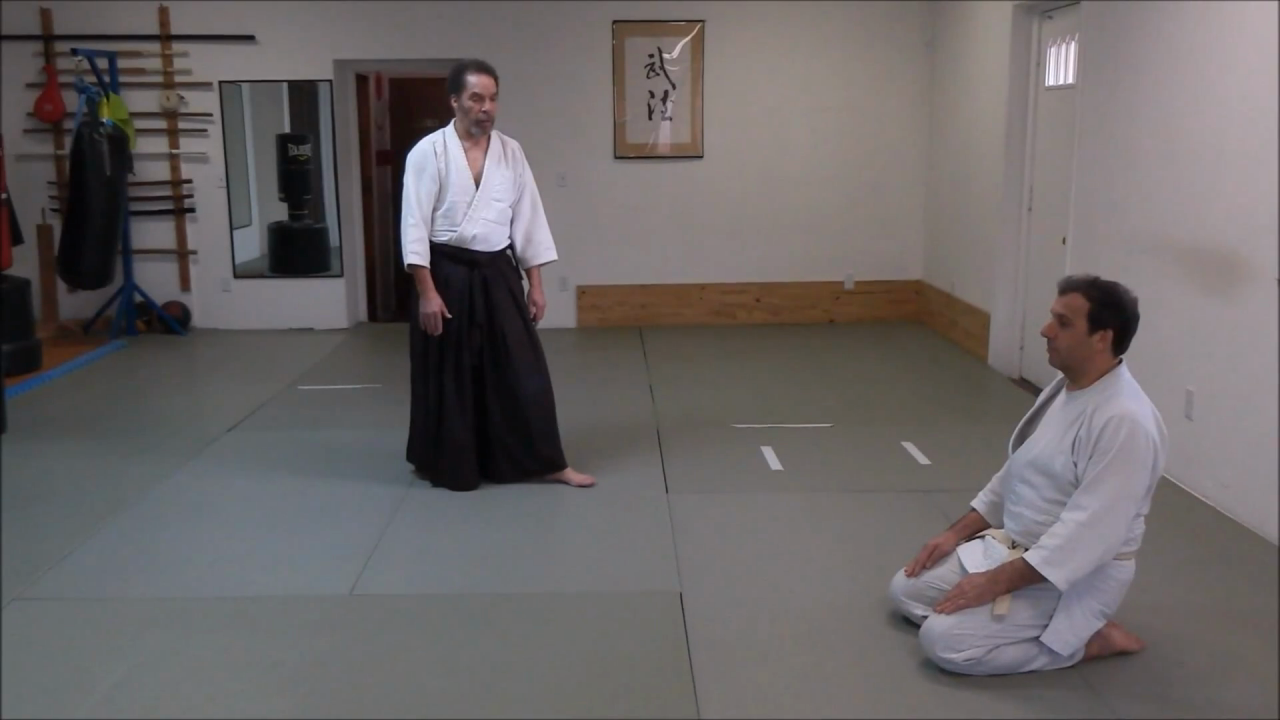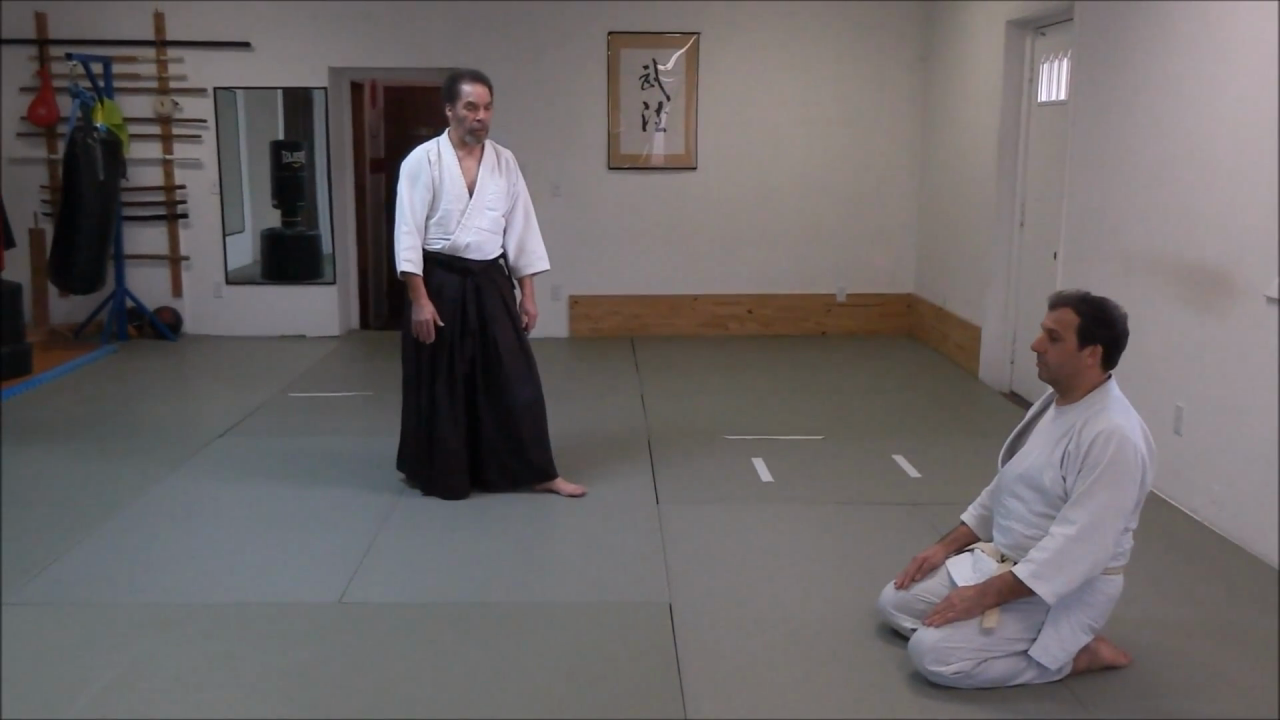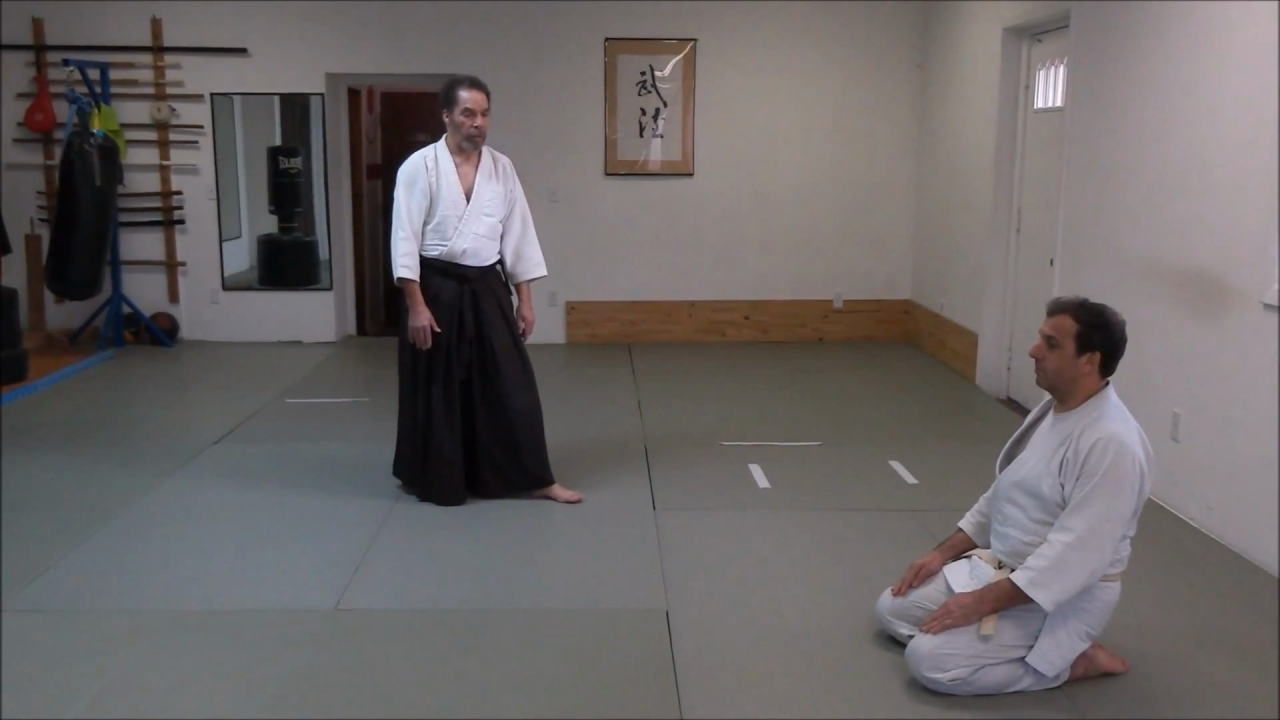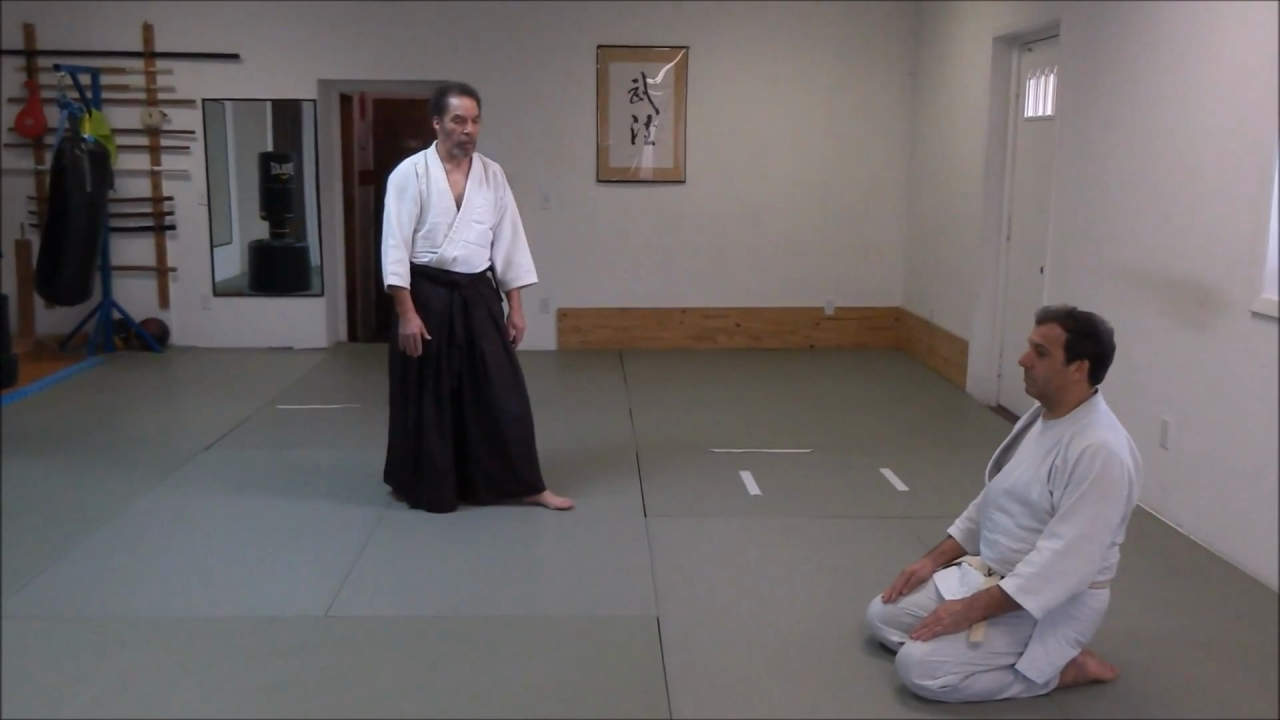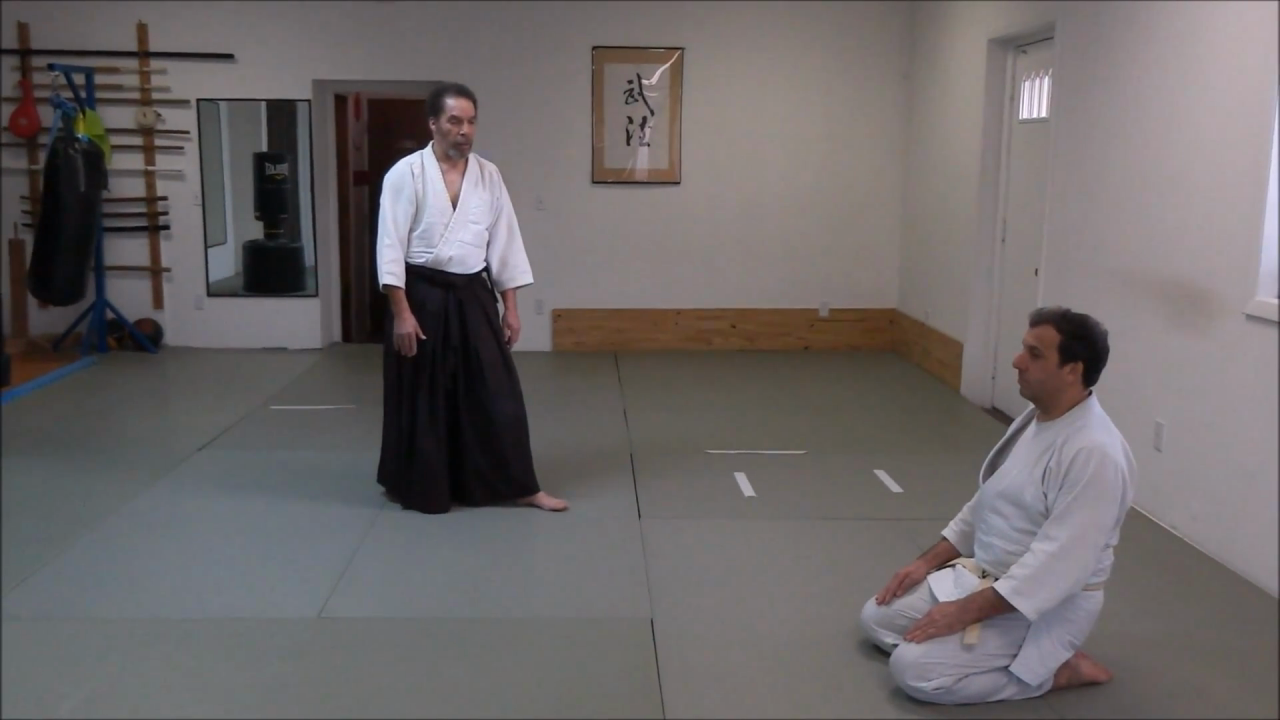
dt=1s
person 1, frame 1
left shoulder: (510, 152)
right shoulder: (429, 152)
left elbow: (527, 219)
right elbow: (415, 225)
left wrist: (535, 284)
right wrist: (427, 292)
left hip: (498, 274)
right hip: (448, 275)
left knee: (523, 371)
right knee: (447, 378)
left ankle: (547, 462)
right ankle: (447, 464)
person 1, frame 2
left shoulder: (503, 161)
right shoulder: (423, 160)
left elbow: (520, 228)
right elbow: (408, 232)
left wrist: (527, 293)
right wrist: (419, 299)
left hip: (490, 284)
right hip: (440, 284)
left knee: (515, 380)
right knee: (439, 385)
left ankle: (539, 472)
right ankle: (438, 472)
person 1, frame 3
left shoulder: (501, 167)
right shoulder: (420, 166)
left elbow: (518, 234)
right elbow: (405, 238)
left wrist: (524, 298)
right wrist: (416, 305)
left hip: (487, 290)
right hip: (437, 290)
left knee: (512, 386)
right knee: (436, 391)
left ankle: (536, 479)
right ankle: (435, 478)
person 1, frame 4
left shoulder: (492, 174)
right shoulder: (411, 173)
left elbow: (508, 242)
right elbow: (396, 245)
left wrist: (515, 306)
right wrist: (406, 313)
left hip: (478, 297)
right hip: (428, 297)
left knee: (503, 393)
right knee: (426, 399)
left ankle: (527, 486)
right ankle: (426, 485)
person 1, frame 5
left shoulder: (488, 175)
right shoulder: (406, 174)
left elbow: (504, 242)
right elbow: (391, 245)
left wrist: (510, 307)
right wrist: (401, 313)
left hip: (473, 298)
right hip: (423, 297)
left knee: (497, 394)
right knee: (421, 400)
left ankle: (521, 487)
right ankle: (419, 486)
person 2, frame 1
left shoulder: (1124, 422)
right shoulder: (1064, 388)
left elbow: (1088, 533)
right elbow: (1016, 472)
left wrist: (996, 583)
right wrist: (956, 533)
left hip: (1075, 574)
left knee: (945, 640)
right knee: (907, 590)
left ankle: (1089, 638)
person 2, frame 2
left shoulder: (1113, 436)
right shoulder: (1054, 402)
left elbow: (1077, 548)
right elbow: (1006, 487)
left wrist: (984, 596)
right wrist: (946, 546)
left hip: (1062, 588)
left knee: (934, 653)
right knee: (896, 602)
left ankle: (1077, 652)
person 2, frame 3
left shoulder: (1111, 443)
right shoulder: (1052, 409)
left elbow: (1075, 554)
right elbow: (1003, 493)
left wrist: (982, 603)
right wrist: (943, 552)
left hip: (1060, 596)
left knee: (930, 661)
right knee: (894, 608)
left ankle: (1074, 659)
right ankle: (1050, 646)
person 2, frame 4
left shoulder: (1100, 451)
right shoulder: (1041, 417)
left elbow: (1065, 562)
right elbow: (993, 500)
left wrist: (972, 610)
right wrist: (934, 559)
left hip: (1051, 603)
left knee: (921, 667)
right knee: (884, 616)
left ankle: (1063, 666)
right ankle: (1047, 654)
person 2, frame 5
left shoulder: (1094, 453)
right shoulder: (1035, 419)
left elbow: (1059, 565)
right elbow: (987, 502)
left wrist: (966, 612)
right wrist: (928, 561)
left hip: (1044, 604)
left knee: (915, 669)
right knee: (879, 618)
left ankle: (1058, 667)
